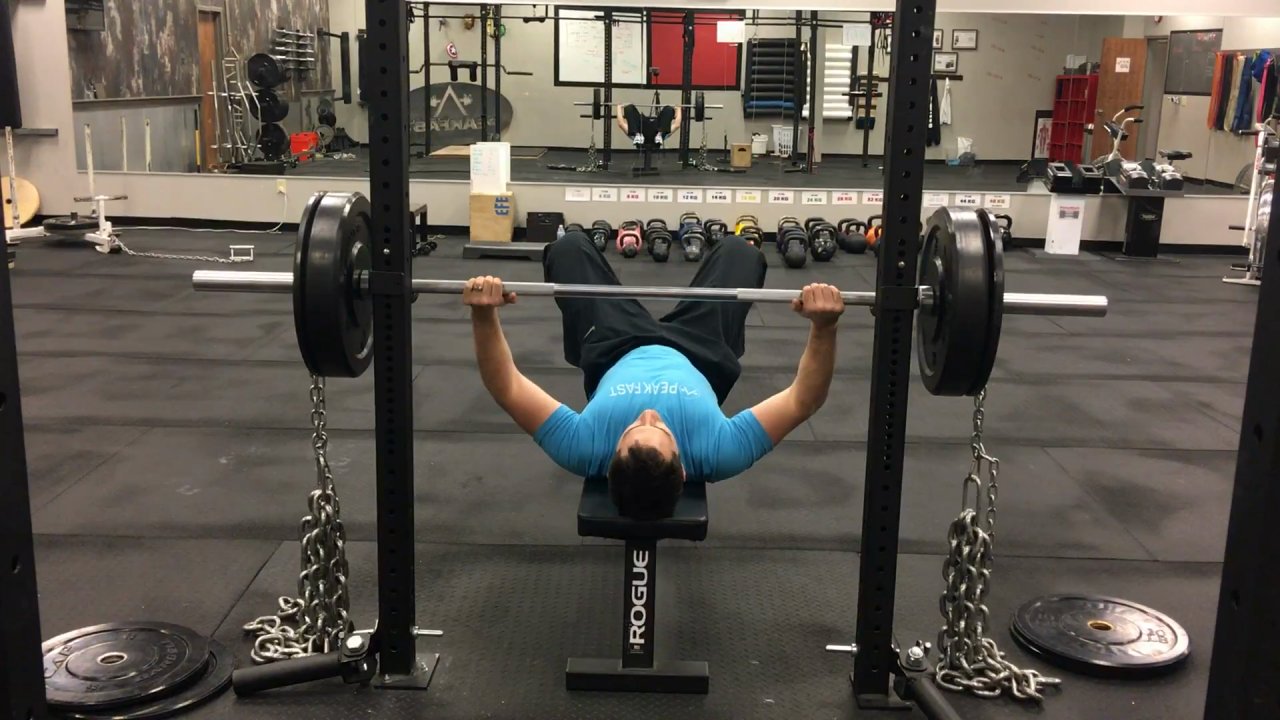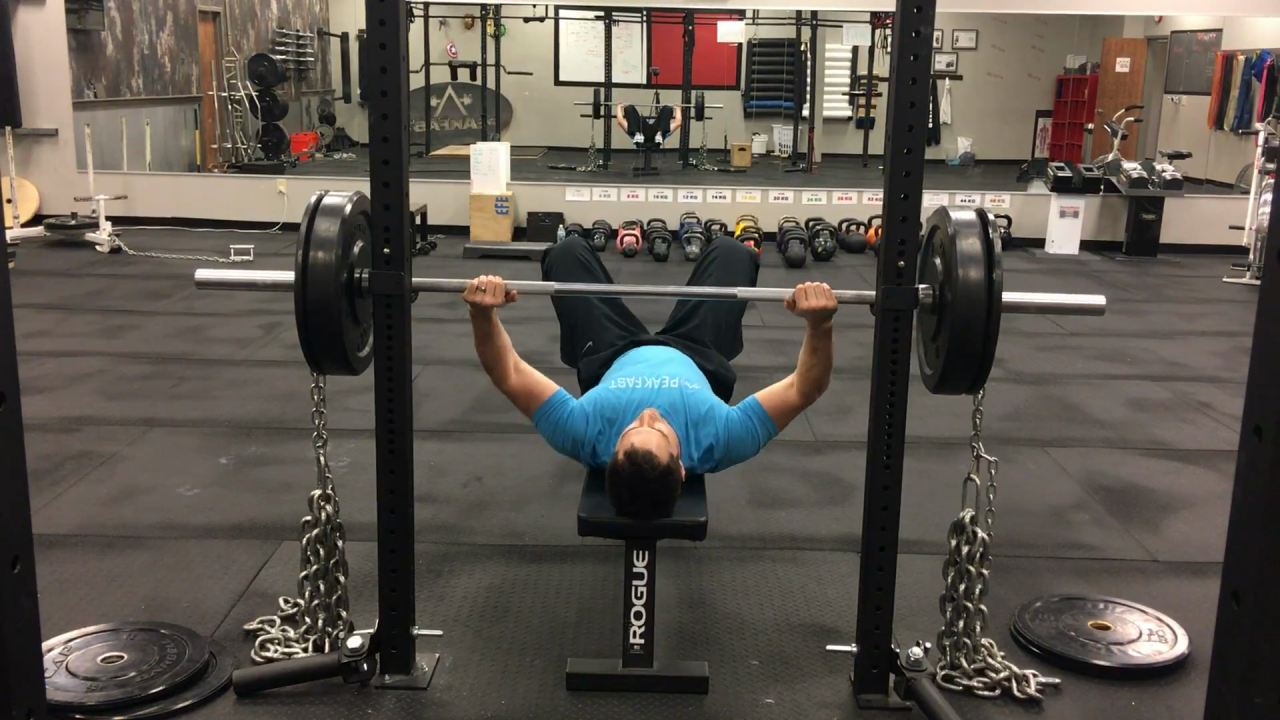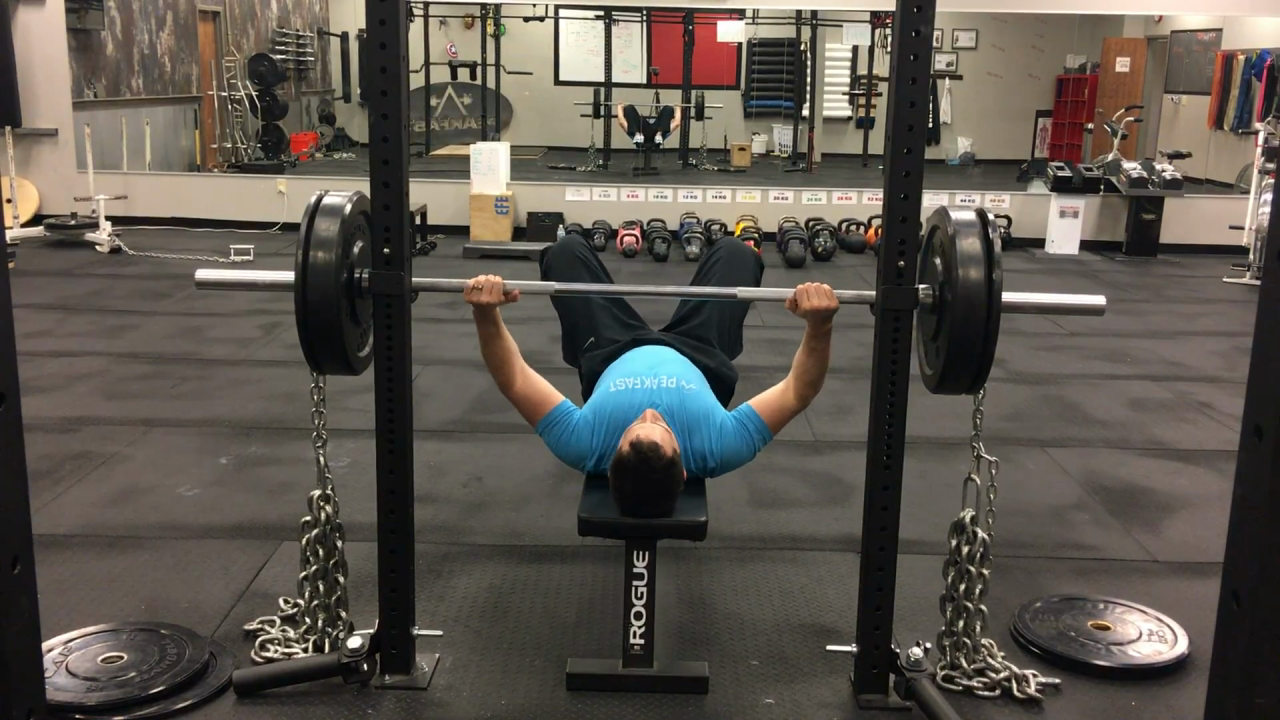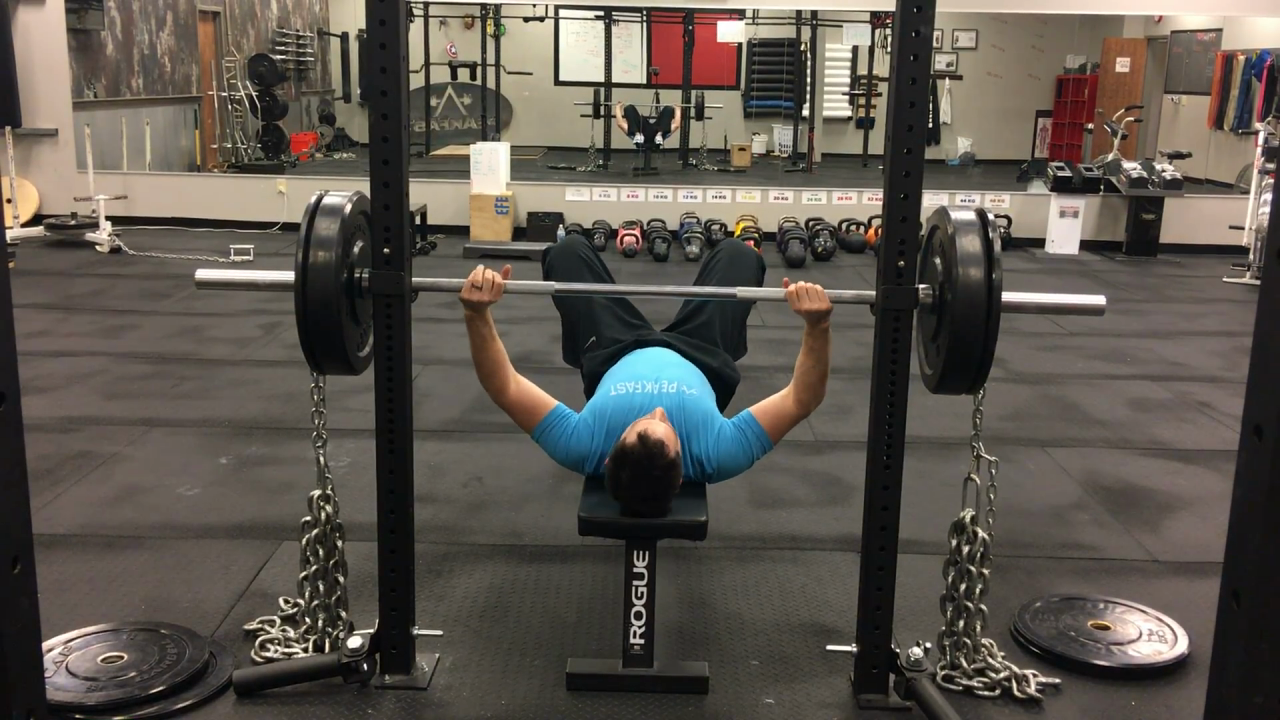
dt=0.7s
person 1, frame 1
left shoulder: (586, 450)
right shoulder: (714, 453)
left elbow: (507, 388)
right elbow: (803, 400)
left wrist: (484, 316)
right wrist: (823, 327)
left hip: (614, 357)
right hip: (696, 360)
left knee: (569, 246)
right knee: (739, 251)
person 1, frame 2
left shoulder: (586, 437)
right shoulder: (718, 442)
left elbow: (508, 374)
right elbow: (805, 388)
left wrist: (483, 314)
right wrist: (818, 324)
left hip: (613, 361)
right hip: (696, 360)
left knee: (569, 252)
right knee: (731, 251)
person 1, frame 3
left shoulder: (586, 446)
right shoulder: (716, 448)
left elbow: (513, 379)
right elbow: (798, 392)
left wrist: (486, 313)
right wrist: (819, 325)
left hip: (613, 359)
right hip: (696, 363)
left knee: (568, 250)
right knee: (735, 252)
person 1, frame 4
left shoulder: (583, 447)
right shoulder: (716, 454)
left elbow: (504, 387)
right elbow: (803, 398)
left wrist: (477, 313)
right wrist: (817, 325)
left hip: (614, 360)
right hip: (699, 363)
left knee: (570, 249)
right knee: (737, 253)
